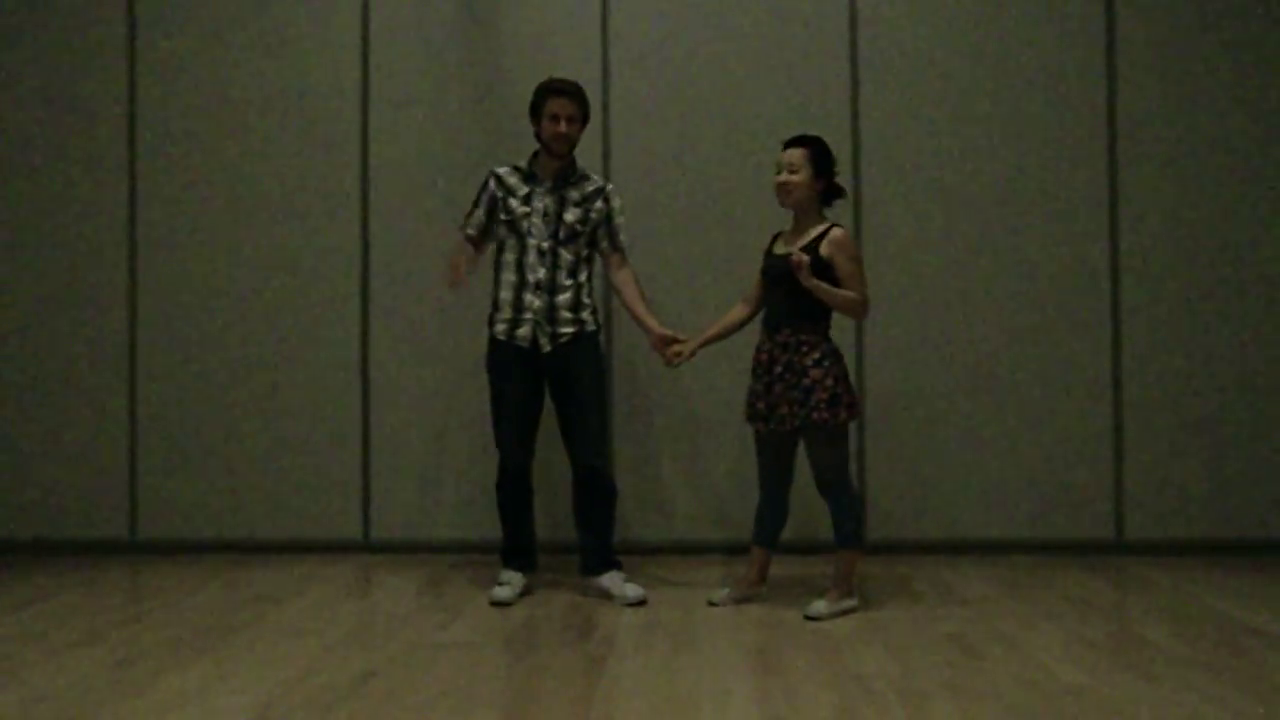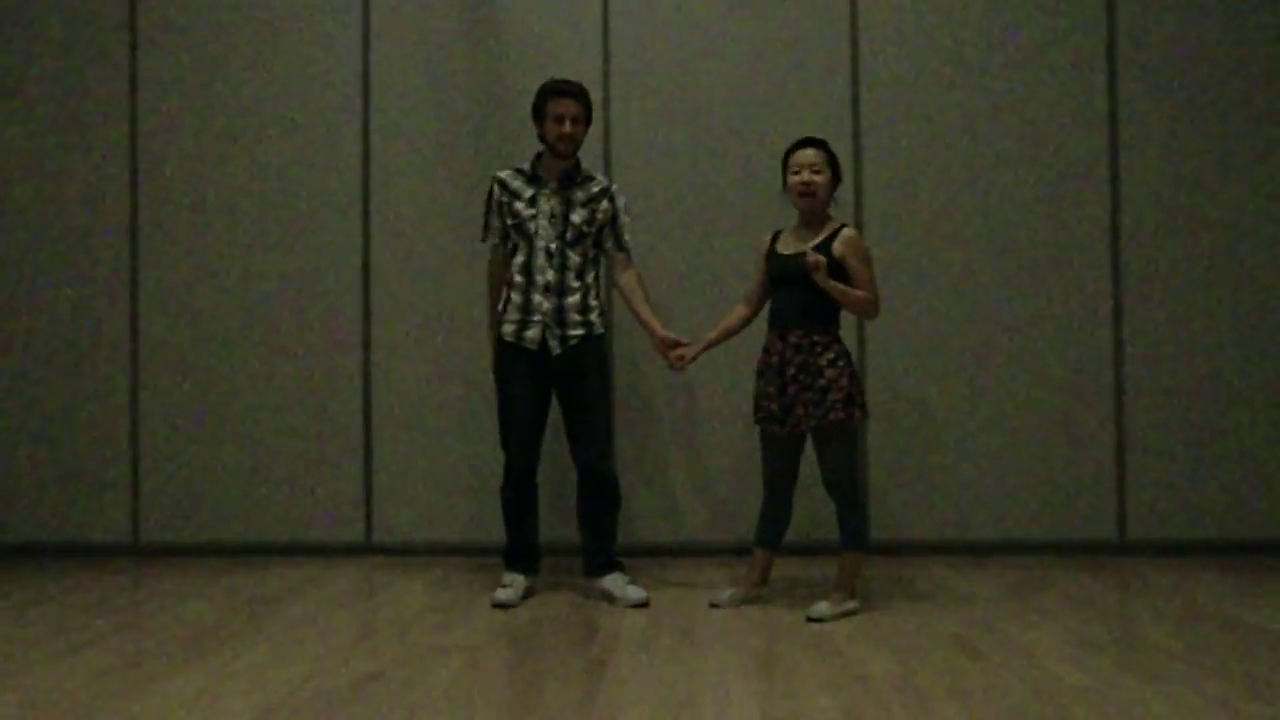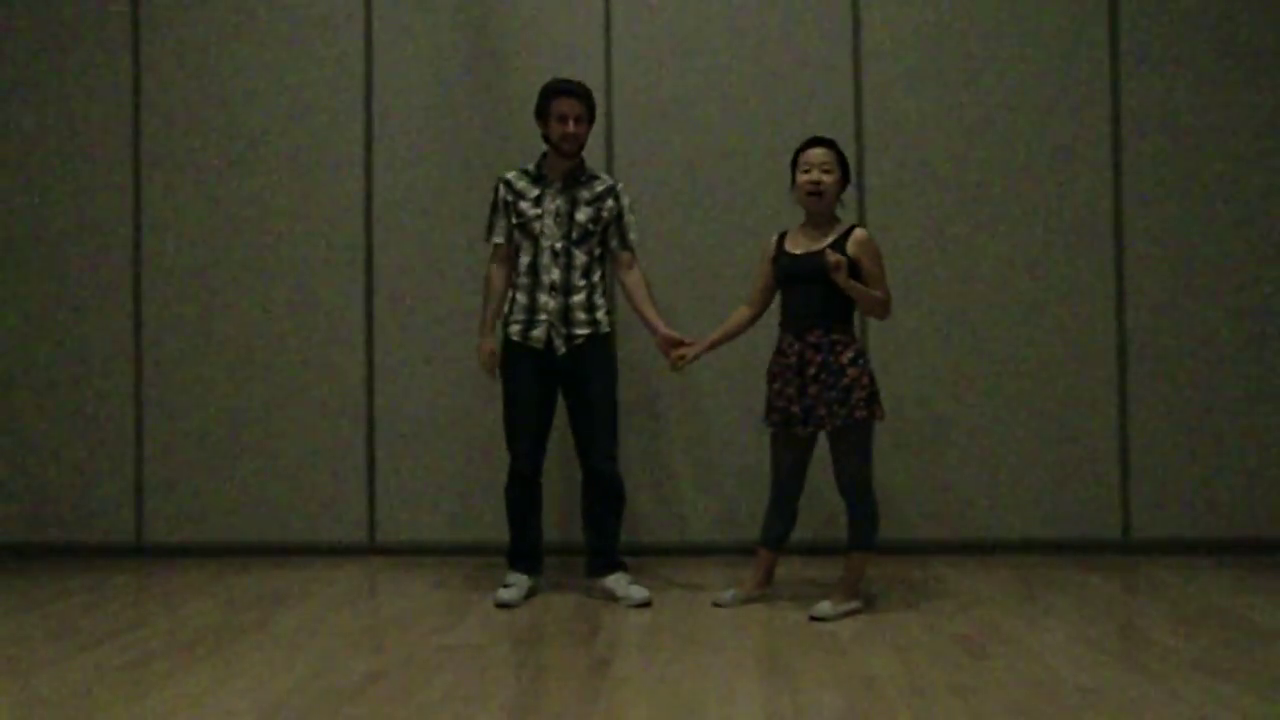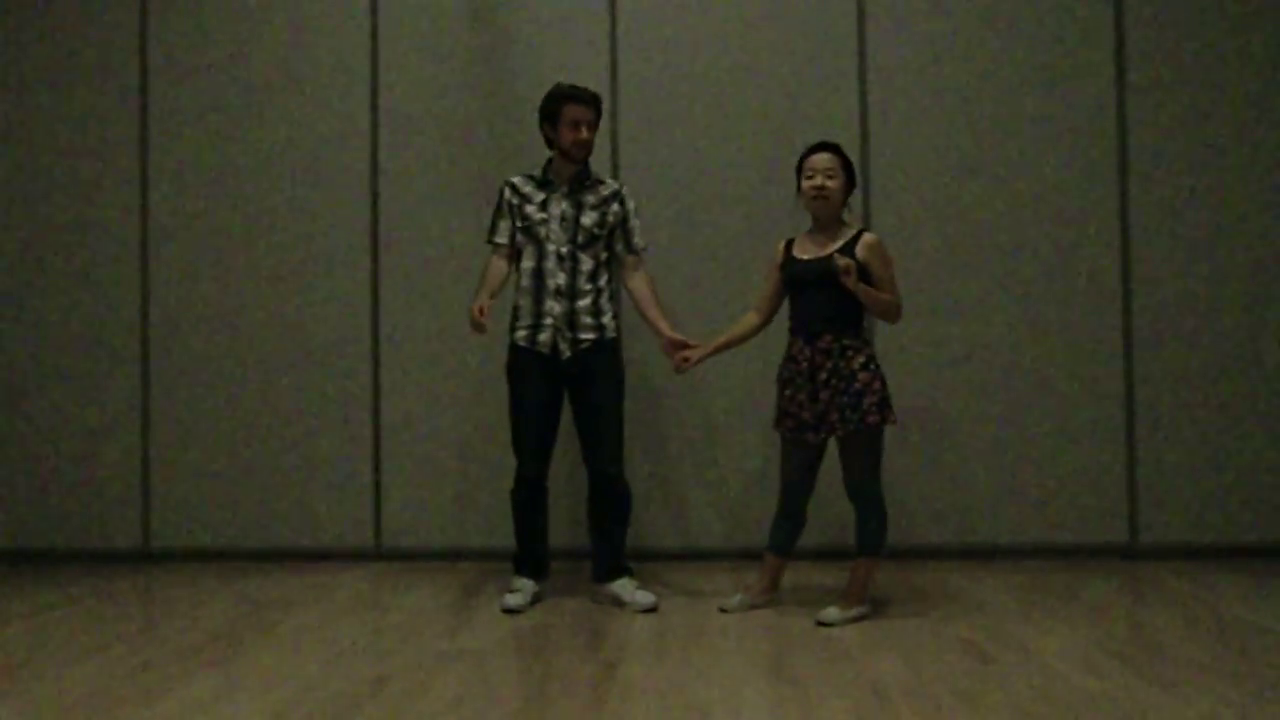
dt=0.3s
person 1, frame 1
left shoulder: (598, 193)
right shoulder: (501, 182)
left elbow: (617, 265)
right elbow: (474, 245)
left wrist: (652, 326)
right wrist: (459, 263)
left hip: (576, 341)
right hip: (512, 341)
left knee: (592, 459)
right knee: (514, 460)
left ankle: (602, 566)
right ankle: (516, 566)
person 1, frame 2
left shoulder: (603, 193)
right shoulder: (506, 186)
left elbow: (621, 266)
right elbow: (499, 265)
left wrist: (655, 329)
right wrist: (492, 332)
left hip: (583, 343)
right hip: (521, 343)
left knee: (596, 461)
right knee: (519, 462)
left ankle: (603, 567)
right ankle: (519, 568)
person 1, frame 3
left shoulder: (608, 192)
right shoulder: (511, 187)
left elbow: (627, 266)
right elbow: (500, 262)
left wrist: (659, 328)
right wrist: (487, 330)
left hip: (590, 342)
right hip: (526, 343)
left knee: (601, 461)
right knee: (524, 462)
left ankle: (607, 568)
right ankle: (522, 568)
person 1, frame 4
left shoulder: (614, 197)
right shoulder: (517, 192)
left elbow: (632, 269)
right elbow: (502, 256)
left wrist: (664, 331)
right wrist: (482, 296)
left hip: (596, 347)
right hip: (532, 347)
left knee: (607, 466)
right knee: (530, 467)
left ankle: (612, 574)
right ankle: (529, 574)
person 2, frame 1
left shoulder: (835, 239)
right shoulder: (776, 243)
left elbow: (859, 306)
right elbow: (748, 306)
left wrist: (811, 281)
right wrist: (696, 344)
left hip: (815, 365)
right hip: (771, 365)
left knee: (833, 481)
right knee: (772, 483)
left ankle: (844, 589)
right ankle: (754, 579)
person 2, frame 2
left shoulder: (844, 239)
right shoulder: (774, 243)
left elbow: (870, 306)
right elbow: (749, 306)
left wrist: (825, 281)
right wrist: (698, 347)
left hip: (825, 365)
right hip: (778, 366)
left knee: (841, 481)
right knee: (776, 483)
left ankle: (846, 590)
right ankle: (755, 580)
person 2, frame 3
left shoulder: (856, 240)
right shoulder: (778, 245)
left elbow: (882, 308)
right elbow: (751, 308)
left wrist: (845, 281)
right wrist: (699, 348)
left hip: (842, 366)
right hip: (790, 367)
left knee: (853, 482)
right knee: (784, 483)
left ankle: (850, 590)
right ankle: (759, 579)
person 2, frame 4
left shoulder: (865, 244)
right shoulder: (787, 251)
left elbow: (893, 311)
right elbow: (760, 315)
left wrist: (855, 285)
right wrist: (704, 351)
left hip: (852, 371)
right hip: (800, 373)
left knee: (862, 487)
right knee: (793, 487)
left ankle: (857, 594)
right ankle: (766, 585)
